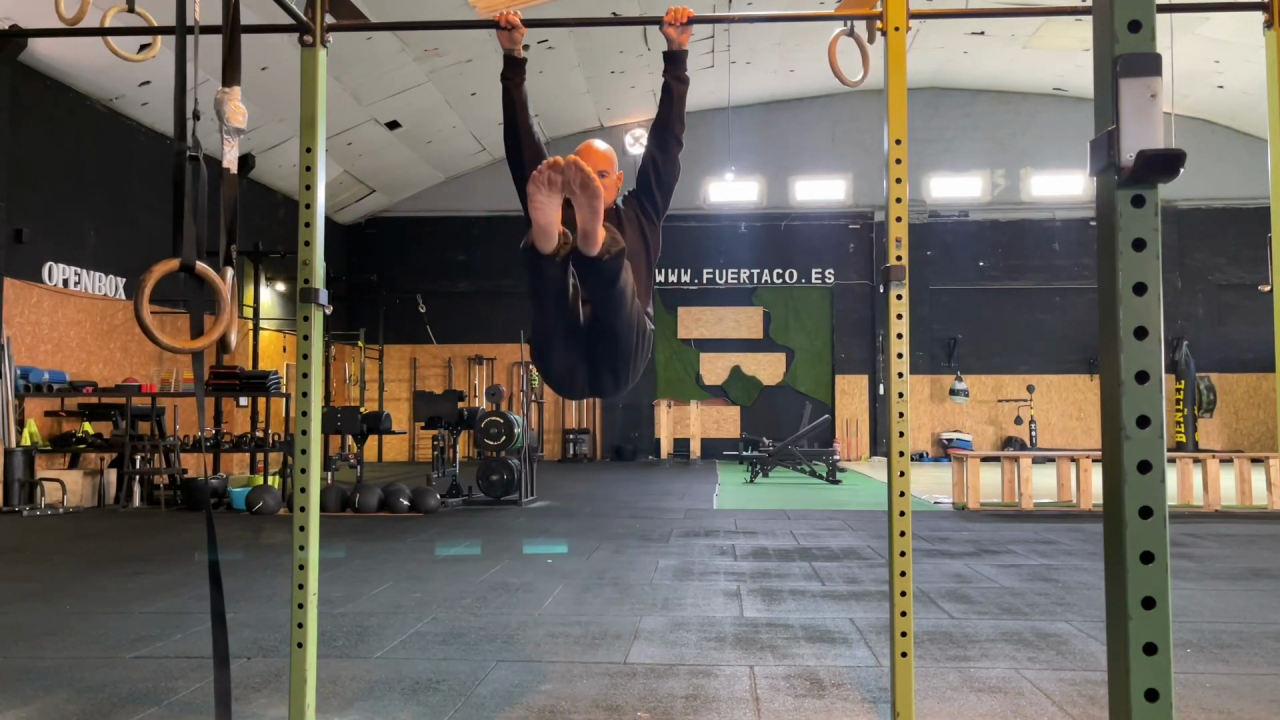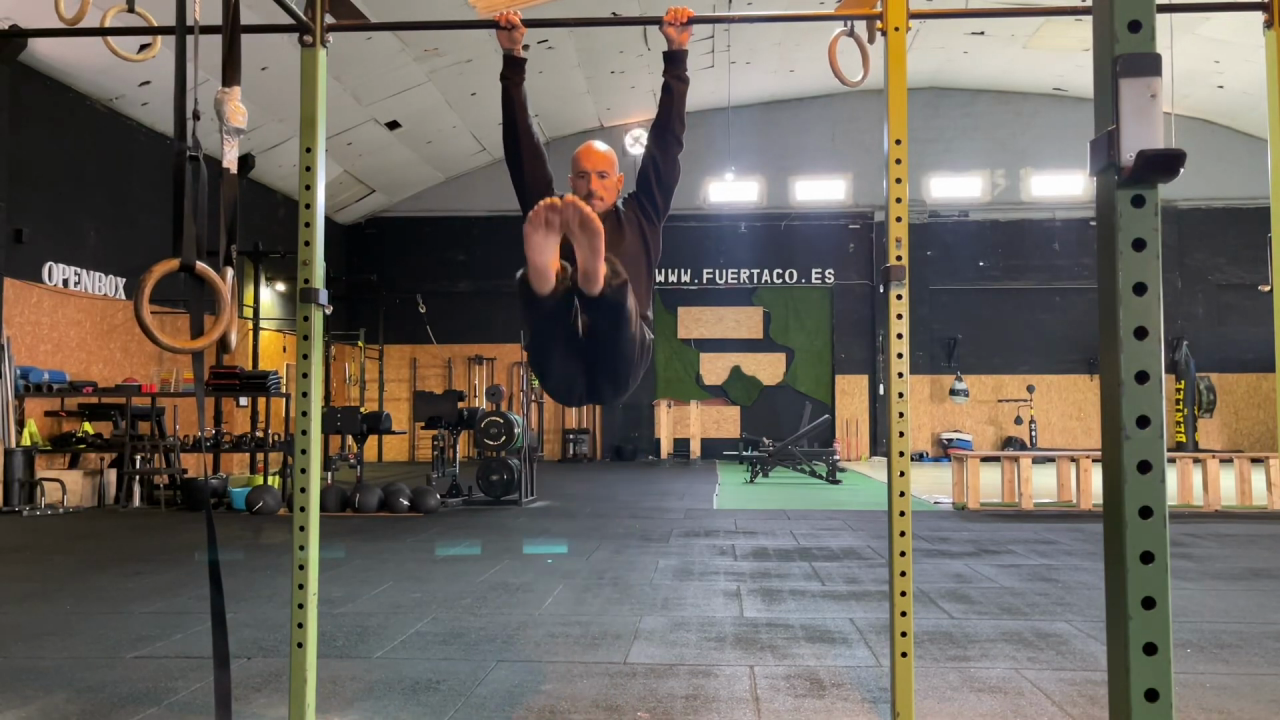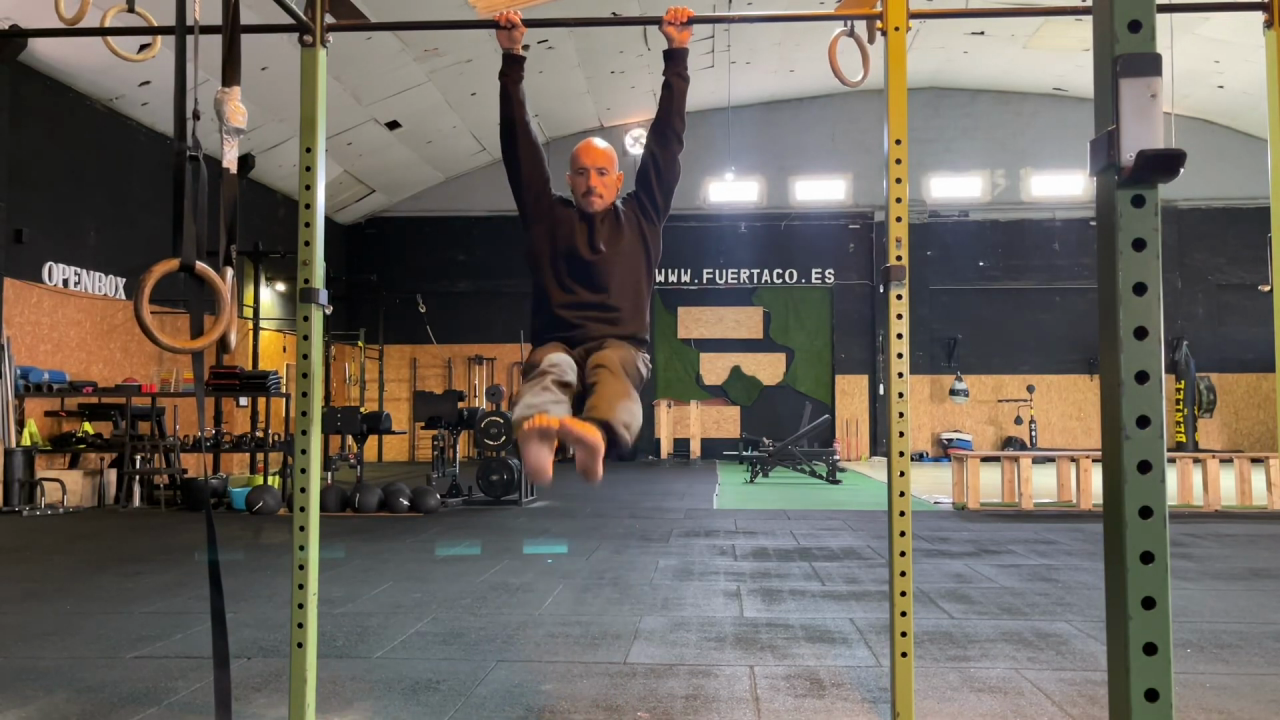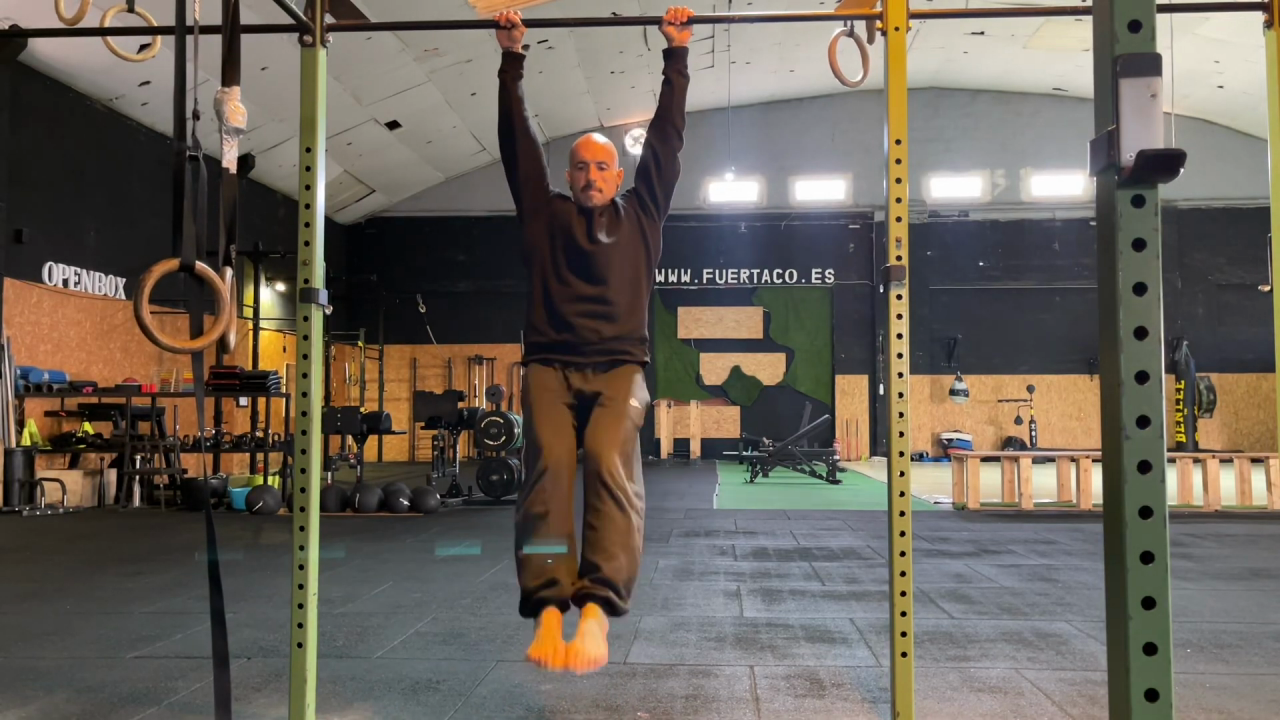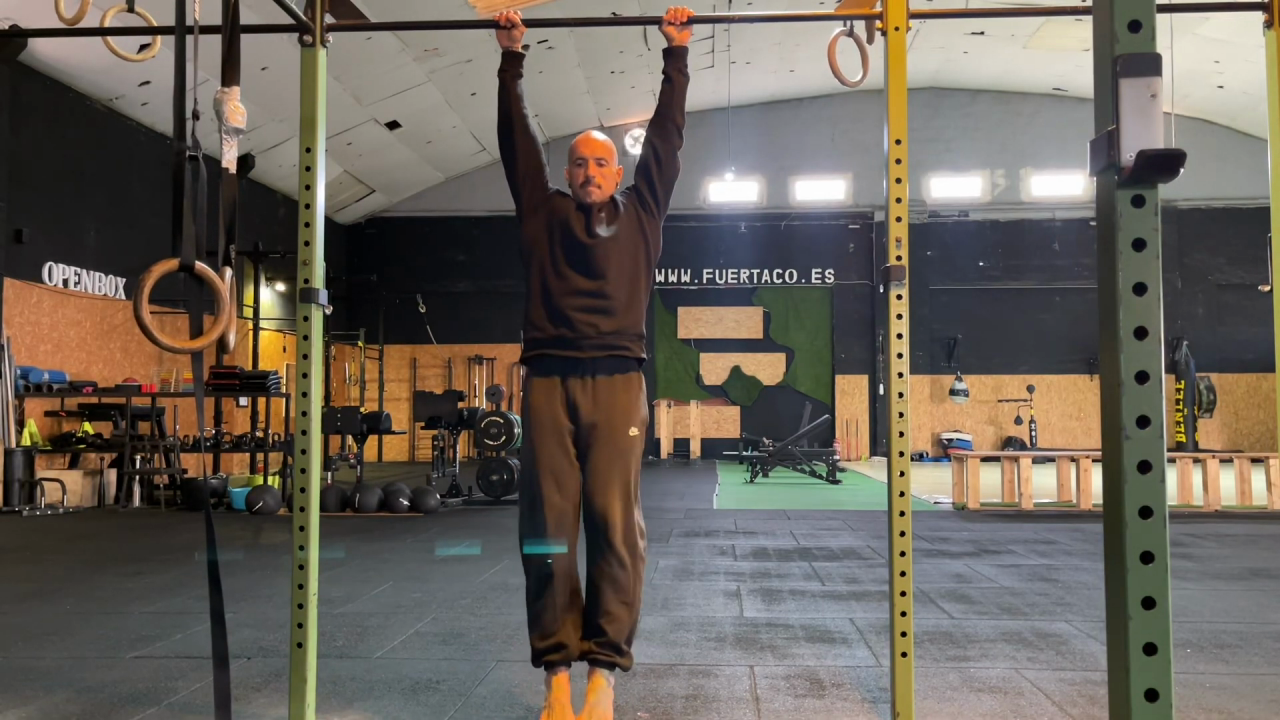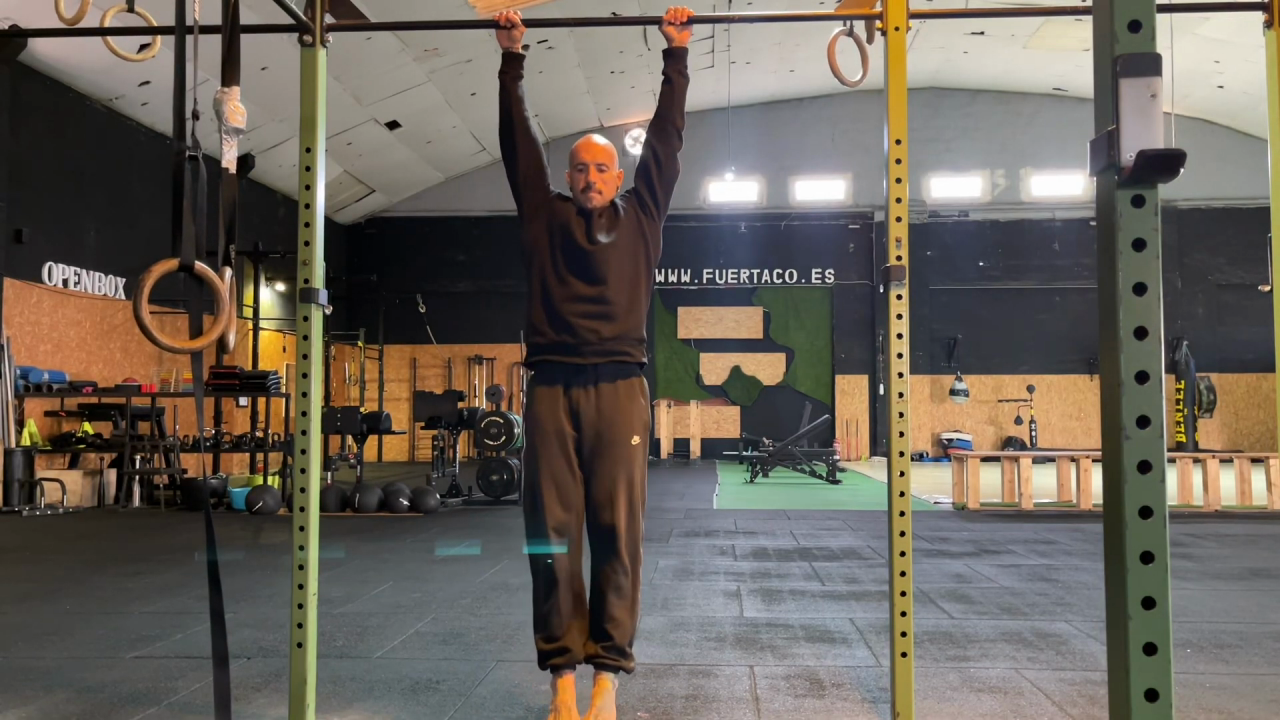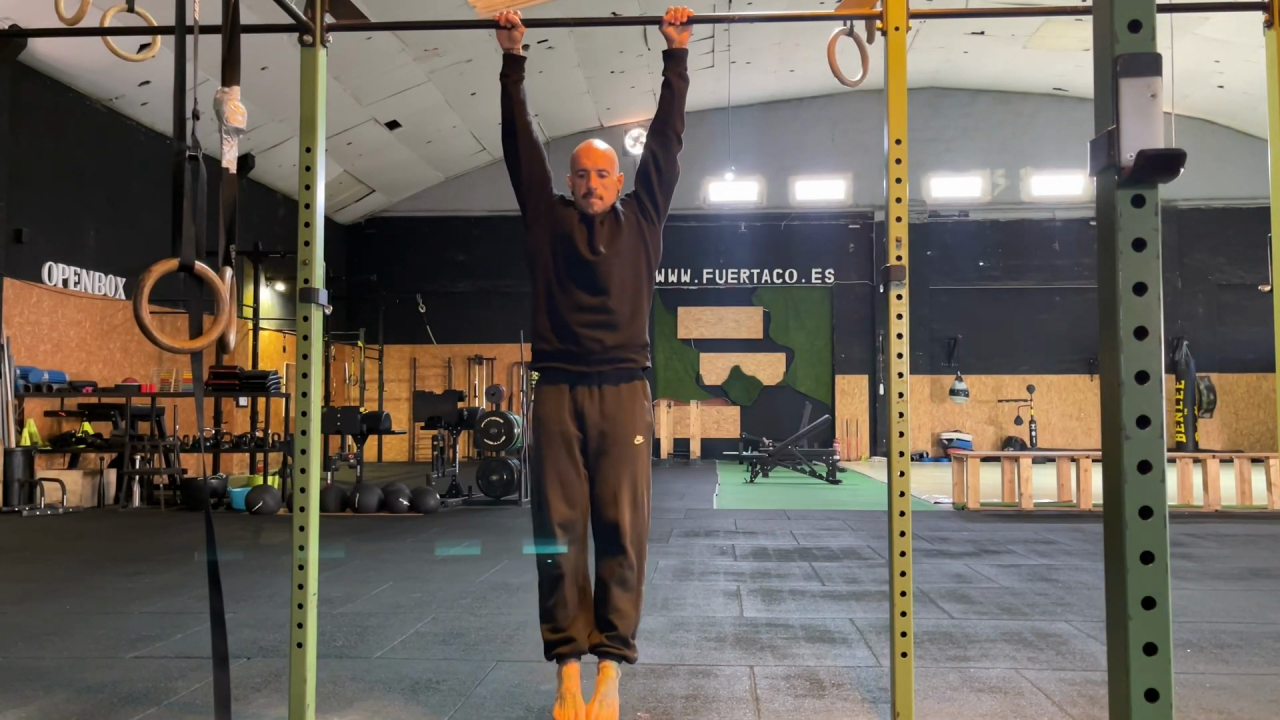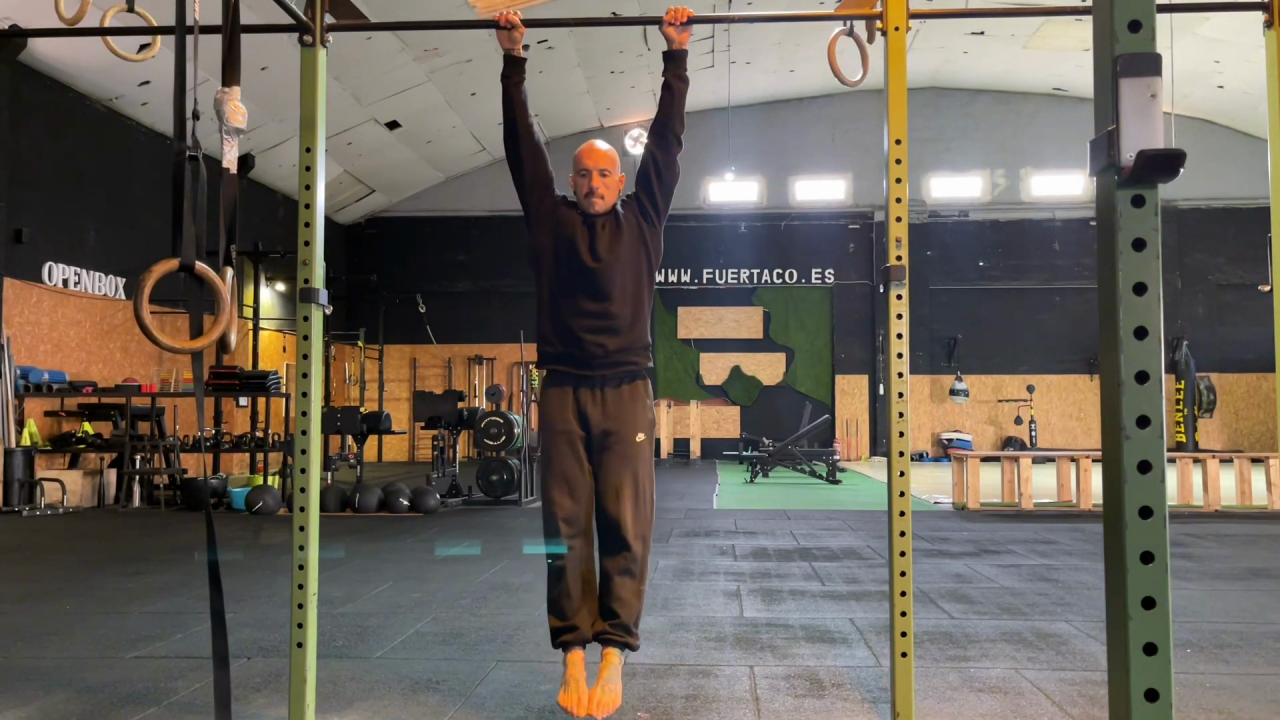
dt=0.2s
person 1, frame 1
left shoulder: (640, 214)
right shoulder: (555, 210)
left elbow: (666, 141)
right elbow: (521, 143)
left wrist: (676, 54)
right wrist: (513, 58)
left hip: (620, 352)
right hip: (562, 359)
left knee: (609, 280)
right knee: (553, 279)
left ankle: (593, 245)
right ankle: (548, 240)
person 1, frame 2
left shoulder: (640, 215)
right shoulder: (547, 206)
left elbow: (667, 141)
right elbow: (520, 144)
left wrist: (676, 54)
right wrist: (512, 58)
left hip: (618, 360)
right hip: (561, 366)
left knee: (615, 300)
right knee: (550, 306)
left ankle: (594, 274)
right ankle: (544, 273)
person 1, frame 3
left shoulder: (640, 217)
right shoulder: (549, 215)
left elbow: (665, 144)
right elbow: (519, 144)
left wrist: (677, 55)
right wrist: (512, 58)
left hip: (620, 350)
right hip: (558, 343)
left knee: (612, 372)
right knee: (551, 373)
left ankle: (593, 433)
right ankle: (540, 427)
person 1, frame 4
left shoulder: (638, 214)
right shoulder: (548, 212)
left elbow: (664, 143)
right elbow: (518, 143)
left wrist: (676, 55)
right wrist: (511, 56)
left hip: (618, 370)
right hip: (551, 370)
left knee: (612, 468)
right knee: (549, 470)
left ankle: (594, 612)
right ankle: (548, 614)
person 1, frame 5
left shoulder: (640, 211)
right shoulder: (544, 211)
left elbow: (666, 136)
right elbow: (515, 137)
right wrist: (511, 57)
left hip: (618, 381)
right hip: (549, 380)
left knee: (616, 521)
right knee: (548, 524)
person 1, frame 6
left shoulder: (640, 214)
right shoulder: (545, 214)
left elbow: (666, 137)
right elbow: (516, 137)
left hip: (620, 388)
right hip: (552, 388)
left knee: (618, 533)
right knee: (552, 536)
person 1, frame 7
left shoulder: (640, 217)
right shoulder: (547, 218)
left elbow: (665, 139)
right elbow: (519, 141)
right wrist: (512, 59)
left hip: (623, 390)
right hip: (559, 391)
left knee: (622, 532)
right knee: (559, 533)
person 1, frame 8
left shoulder: (641, 218)
right shoulder: (550, 219)
left elbow: (666, 140)
right elbow: (522, 143)
right wrist: (513, 60)
left hip: (626, 390)
right hip: (564, 391)
left knee: (626, 526)
right knee: (566, 527)
left ankle: (613, 654)
right ankle: (573, 655)
